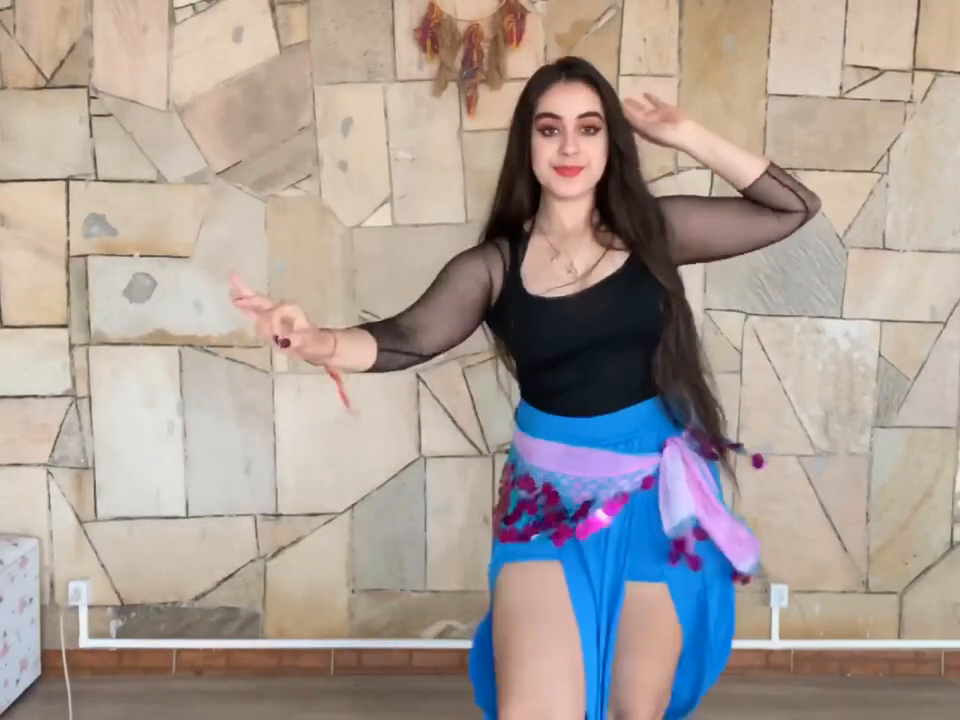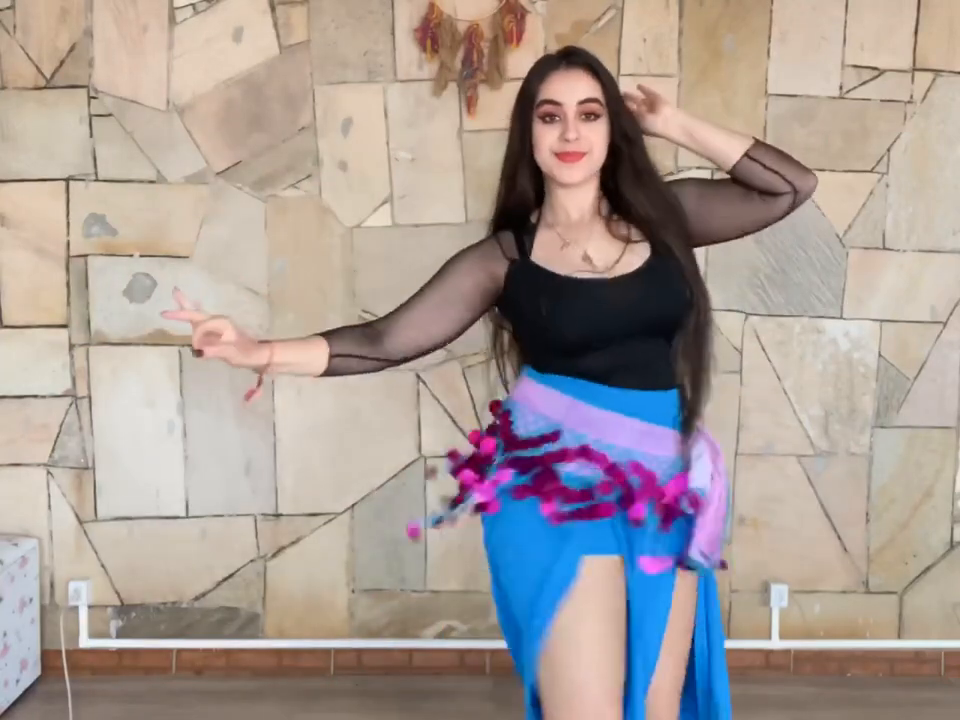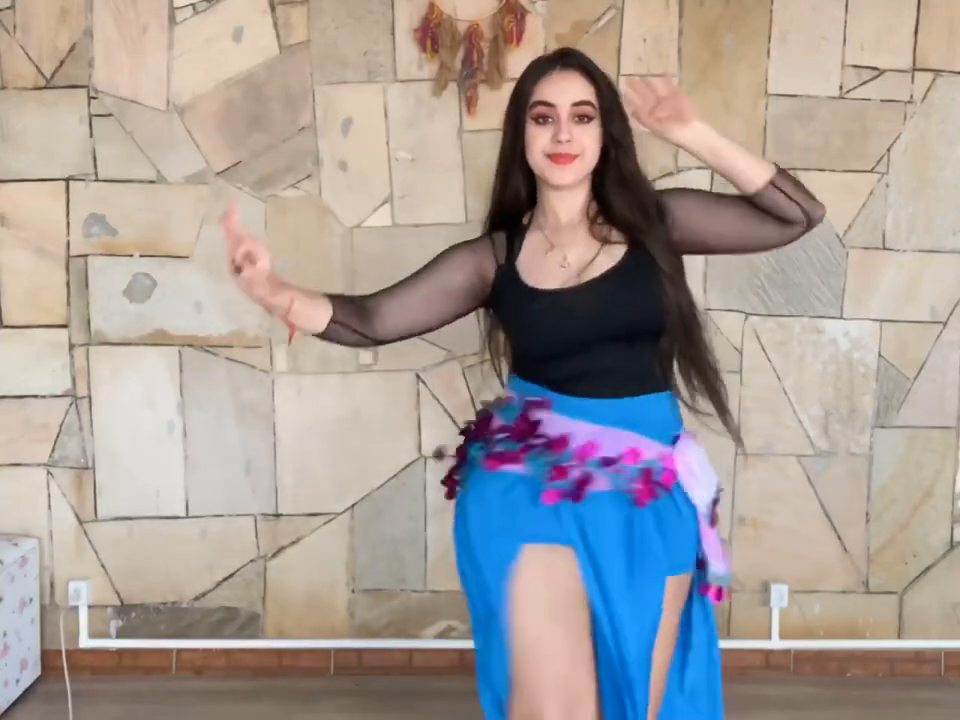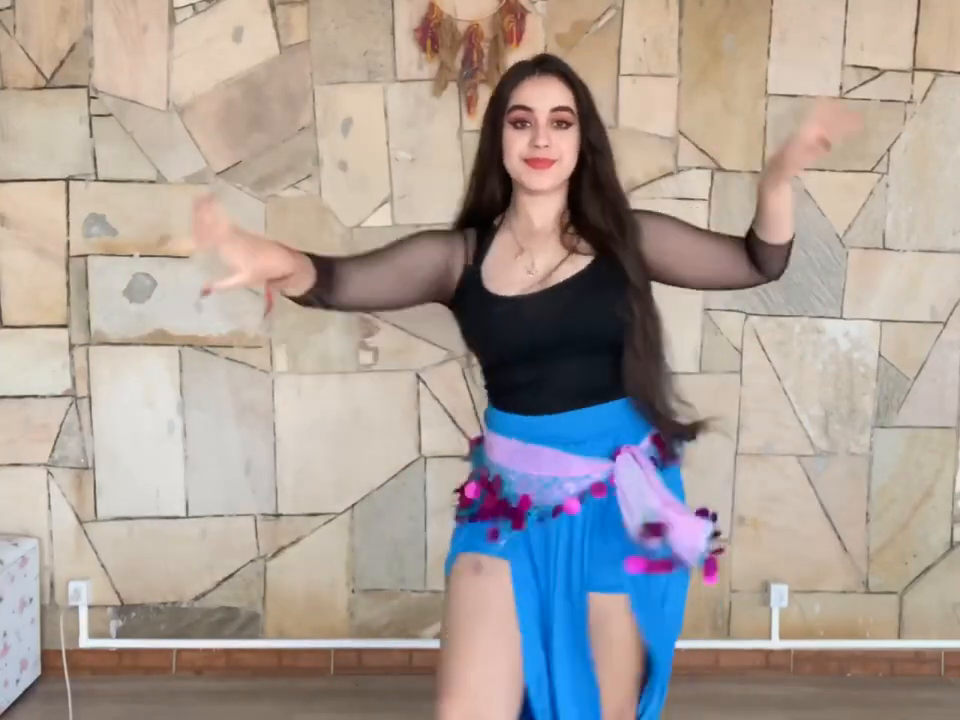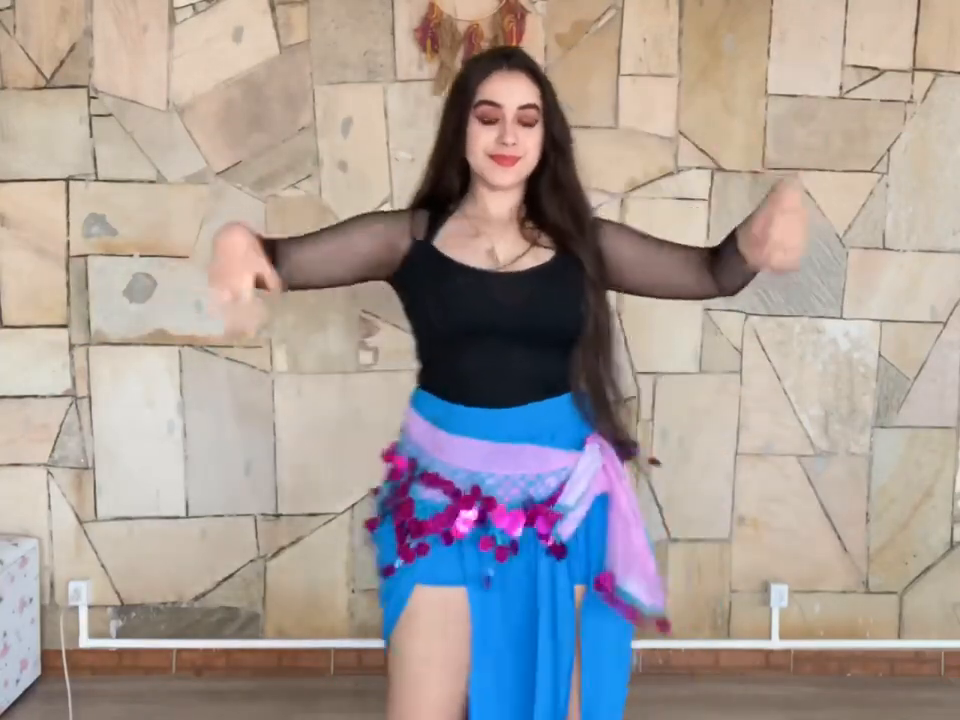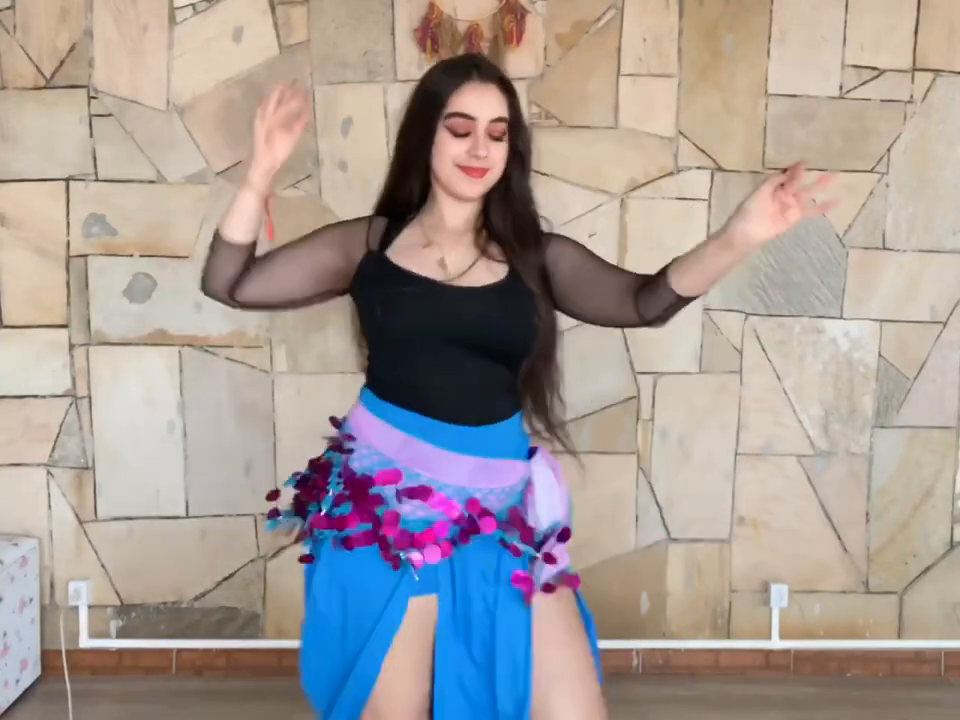
dt=0.2s
person 1, frame 1
left shoulder: (652, 232)
right shoulder: (492, 266)
left elbow: (795, 208)
right elbow: (408, 339)
left wrist: (682, 133)
right wrist: (319, 343)
left hip: (658, 500)
right hip: (549, 503)
person 1, frame 2
left shoulder: (662, 216)
right shoulder: (502, 257)
left elbow: (791, 186)
right elbow: (386, 340)
left wrist: (671, 124)
right wrist: (260, 351)
left hip: (661, 494)
right hip: (556, 490)
person 1, frame 3
left shoulder: (657, 223)
right shoulder: (491, 258)
left elbow: (798, 216)
right elbow: (373, 318)
left wrist: (695, 135)
right wrist: (283, 297)
left hip: (654, 496)
right hip: (535, 486)
person 1, frame 4
left shoulder: (627, 238)
right shoulder: (459, 254)
left elbow: (759, 262)
right elbow: (340, 281)
left wrist: (781, 174)
right wrist: (273, 262)
left hip: (622, 505)
right hip: (510, 505)
person 1, frame 5
left shoulder: (581, 241)
right shoulder: (409, 238)
left elbow: (712, 273)
right elbow: (284, 261)
left wrist: (764, 223)
right wrist: (238, 243)
left hip: (567, 506)
right hip: (445, 505)
person 1, frame 6
left shoulder: (537, 255)
right shoulder: (369, 243)
left elbow: (640, 300)
right elbow: (228, 284)
left wrist: (736, 239)
right wrist: (261, 174)
left hip: (502, 515)
right hip: (388, 510)
